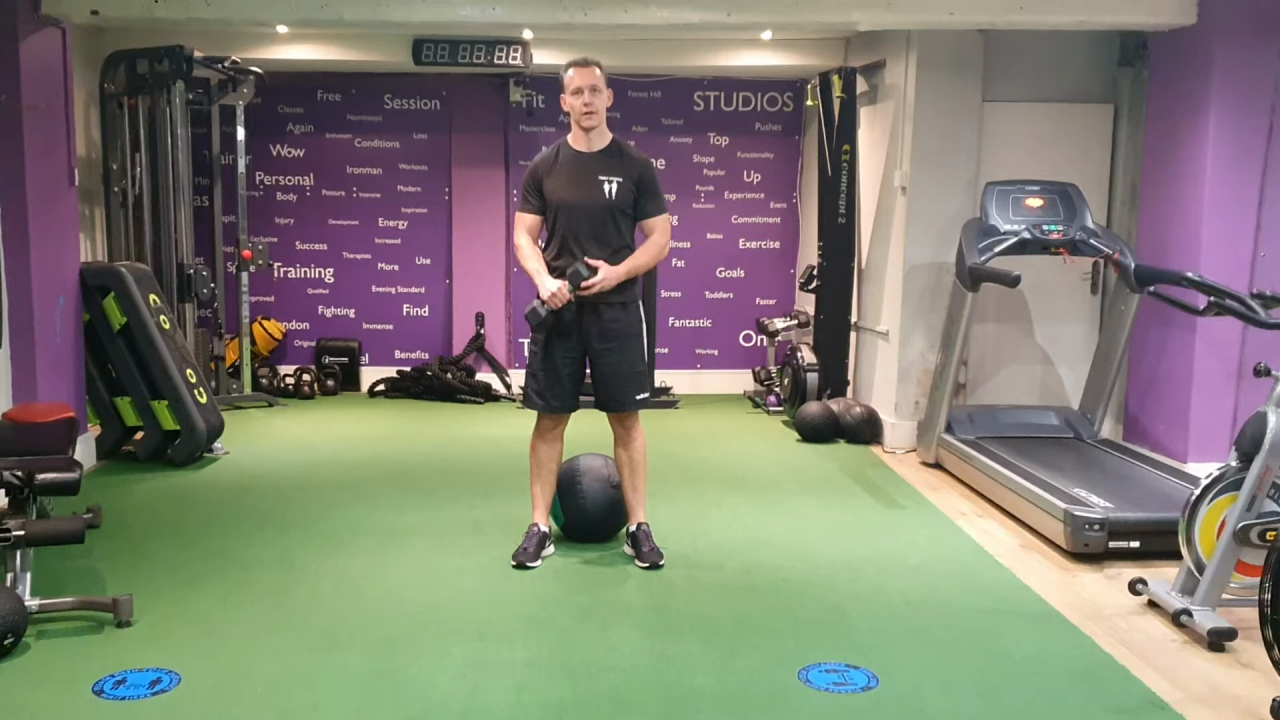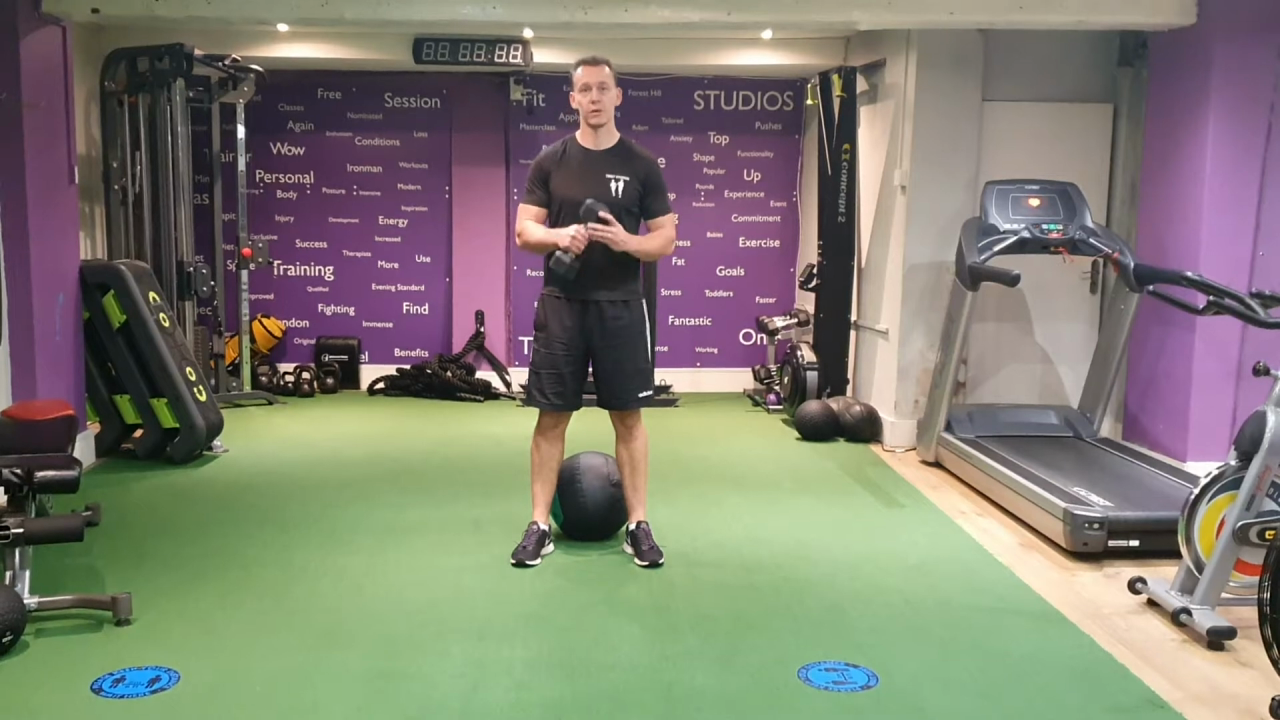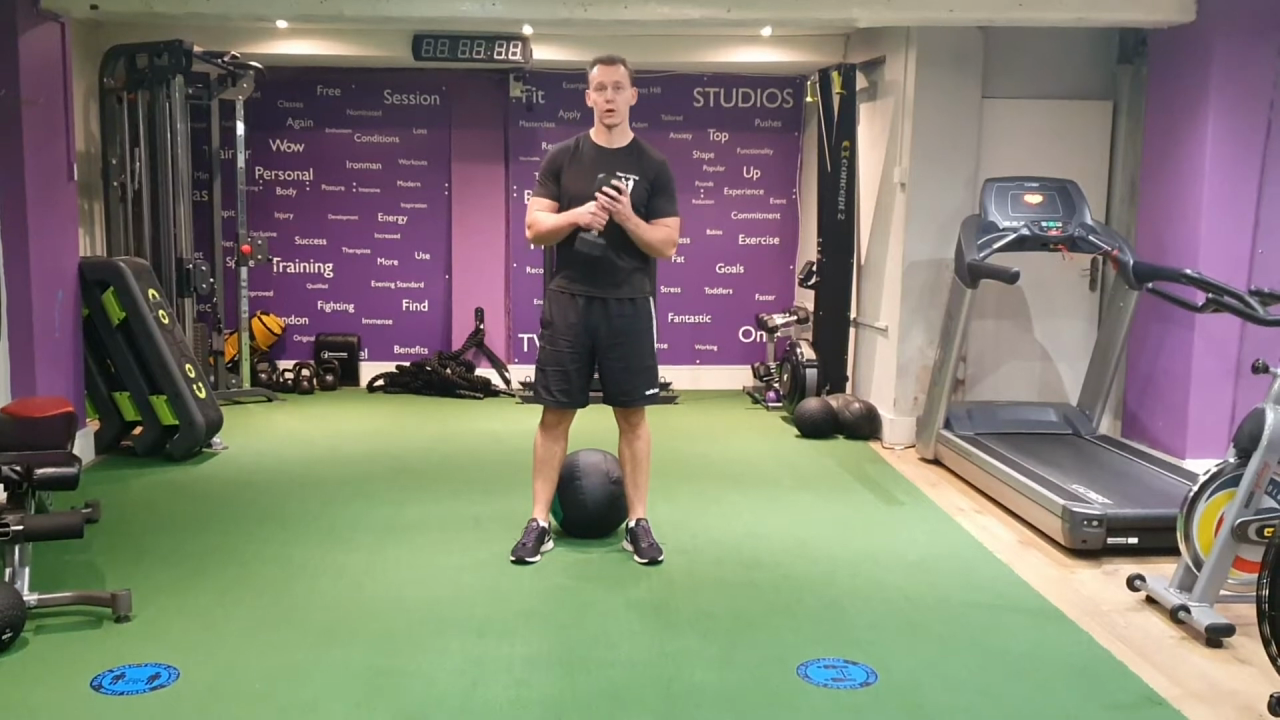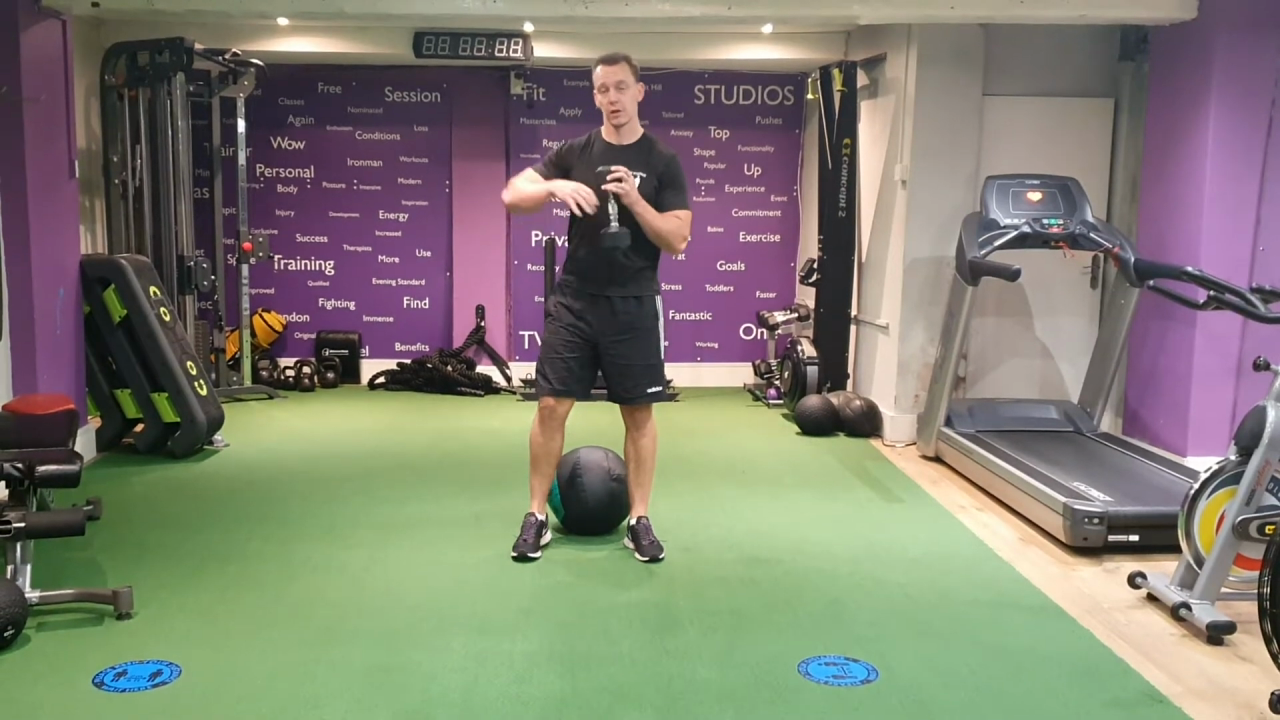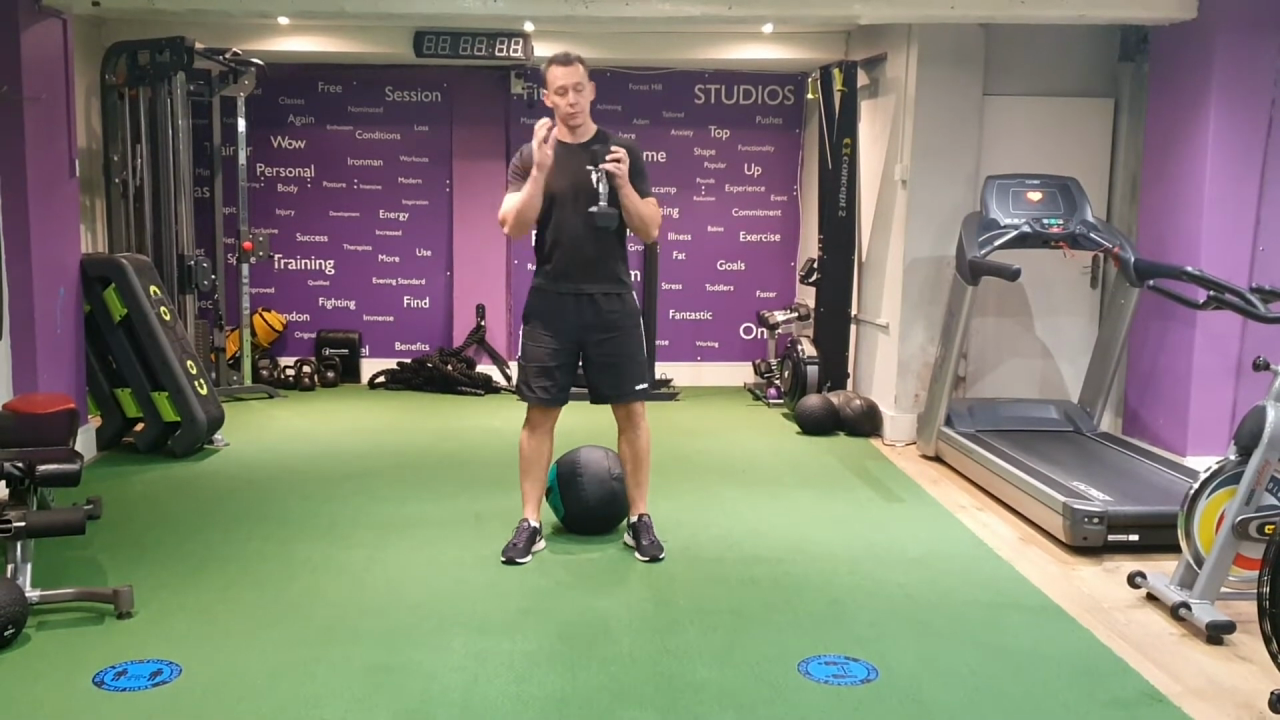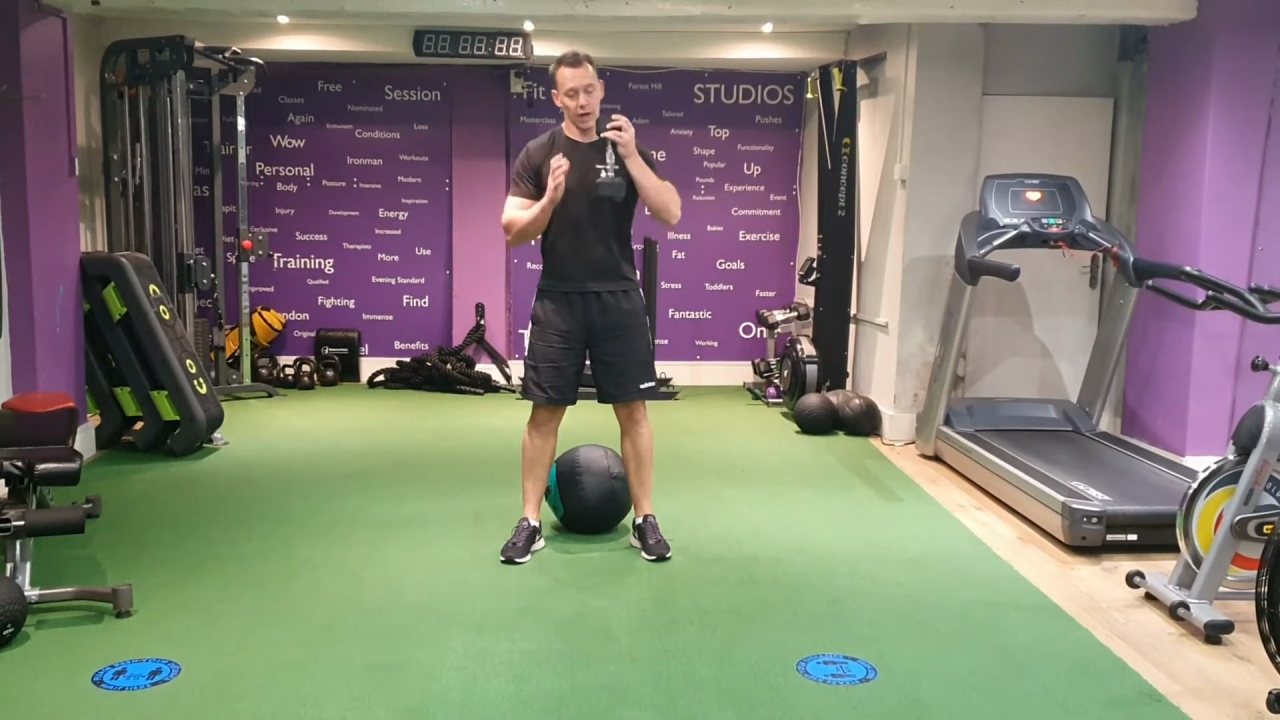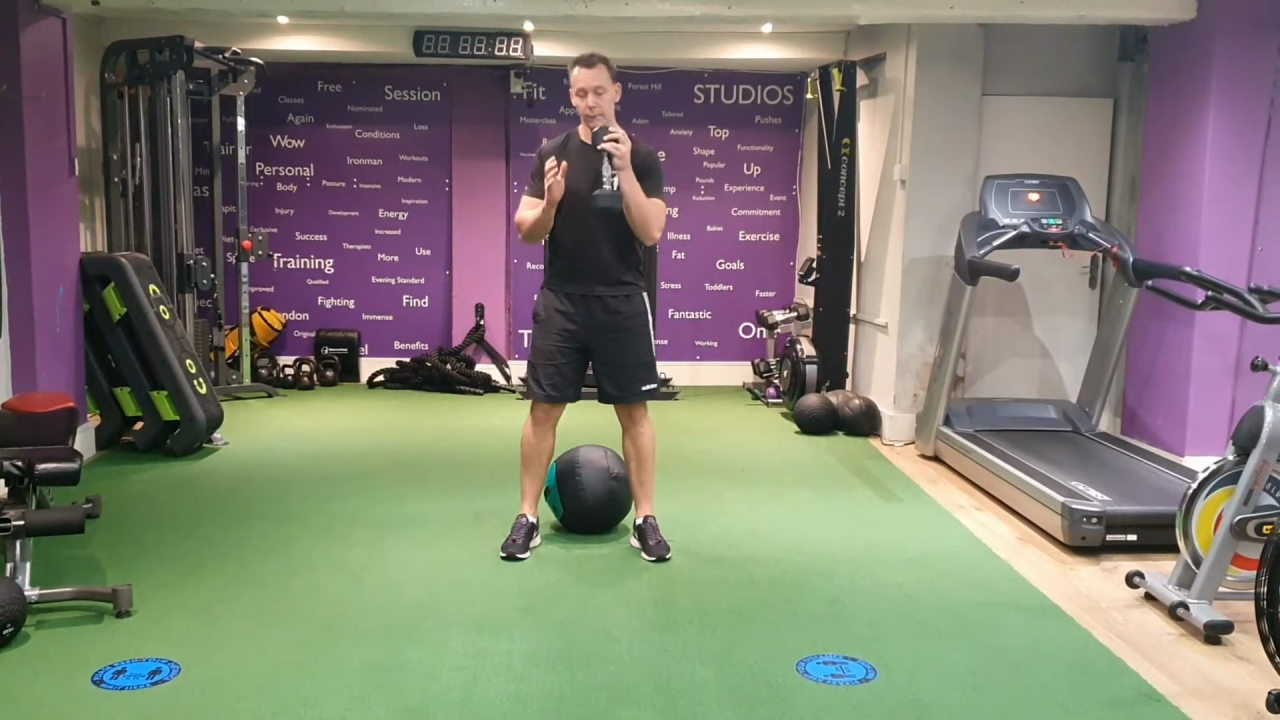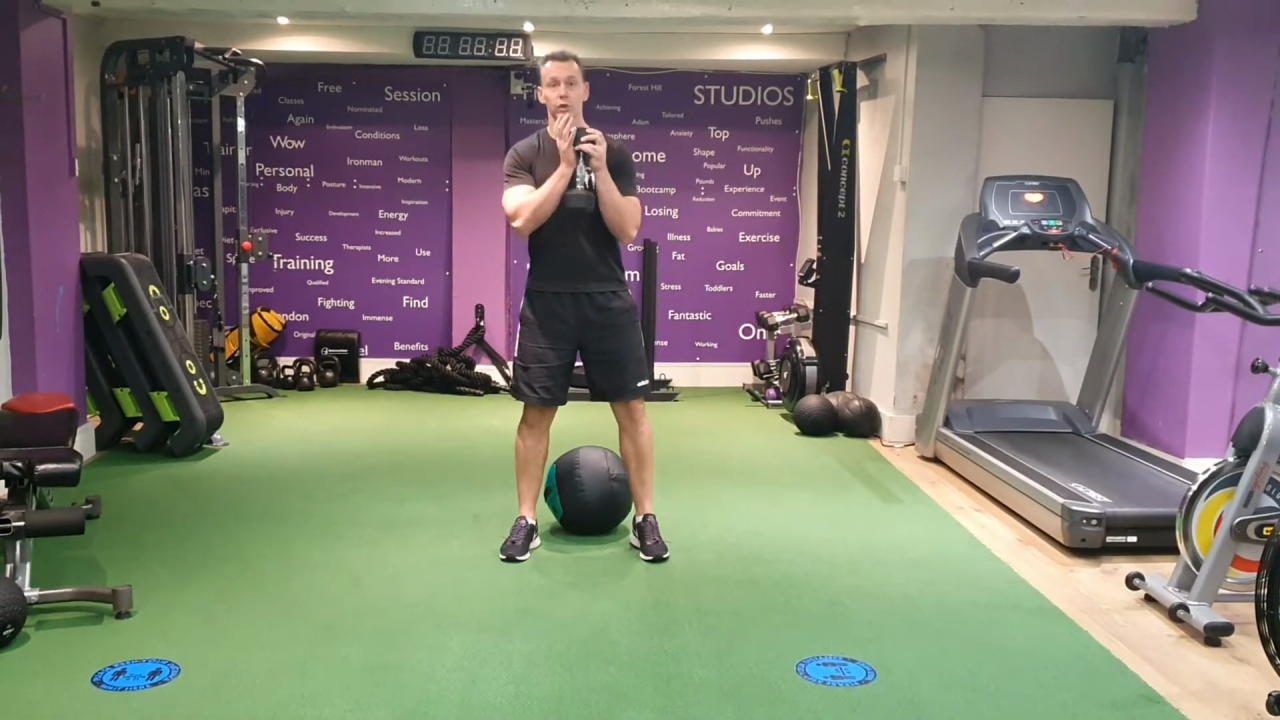
dt=0.4s
person 1, frame 1
left shoulder: (635, 165)
right shoulder: (544, 166)
left elbow: (659, 237)
right elbow: (523, 237)
left wrist: (618, 273)
right wrist: (544, 279)
left hip: (617, 310)
right hip: (558, 311)
left knee: (627, 419)
right knee: (549, 420)
left ankle: (638, 527)
right ankle: (540, 527)
person 1, frame 2
left shoulder: (641, 165)
right shoulder: (550, 161)
left elbow: (666, 240)
right elbow: (523, 233)
left wrist: (624, 241)
right wrist: (559, 235)
left hip: (620, 307)
right hip: (561, 305)
left knee: (628, 417)
right knee: (551, 417)
left ankle: (637, 525)
right ankle: (539, 526)
person 1, frame 3
left shoulder: (653, 165)
right shoulder: (561, 157)
left elbow: (667, 245)
right elbow: (534, 229)
left wrist: (625, 217)
right wrist: (576, 215)
left hip: (628, 305)
right hip: (568, 302)
left knee: (632, 415)
right knee: (555, 414)
left ankle: (637, 523)
right ankle: (539, 523)
person 1, frame 4
left shoulder: (663, 160)
right shoulder: (575, 151)
left elbow: (677, 239)
right elbow: (512, 196)
left wrist: (634, 200)
right wrist: (556, 186)
left hip: (633, 303)
right hip: (575, 298)
left knee: (638, 412)
right knee: (551, 406)
left ankle: (638, 521)
right ankle: (537, 517)
person 1, frame 5
left shoulder: (622, 151)
right shoulder: (530, 156)
left elbow: (650, 231)
right elbow: (512, 227)
left wrist: (622, 183)
right wrist: (541, 170)
left hip: (612, 299)
right hip: (551, 301)
left knee: (632, 412)
right knee: (541, 412)
left ankle: (639, 520)
right ankle: (530, 523)
person 1, frame 6
left shoulder: (631, 149)
right shoulder: (537, 153)
left elbow: (671, 214)
right elbow: (513, 231)
left wrist: (630, 155)
right wrist: (547, 202)
left hip: (618, 297)
right hip: (558, 300)
left knee: (632, 409)
right knee: (544, 412)
left ankle: (644, 520)
right ankle: (530, 522)
person 1, frame 7
left shoulder: (642, 156)
right shoulder: (551, 154)
left elbow: (651, 233)
right elbow: (526, 232)
left wrist: (624, 169)
right wrist: (552, 199)
left hip: (622, 300)
right hip: (561, 300)
left knee: (635, 411)
right knee: (544, 409)
left ankle: (644, 520)
right ankle: (528, 519)
person 1, frame 8
left shoulder: (615, 152)
right shoulder: (525, 153)
left elbow: (628, 229)
right elbow: (522, 220)
left wrist: (599, 168)
right wrist: (565, 165)
left hip: (608, 297)
right hip: (547, 300)
left knee: (632, 407)
right knee: (537, 411)
left ankle: (644, 519)
right ankle: (527, 521)
